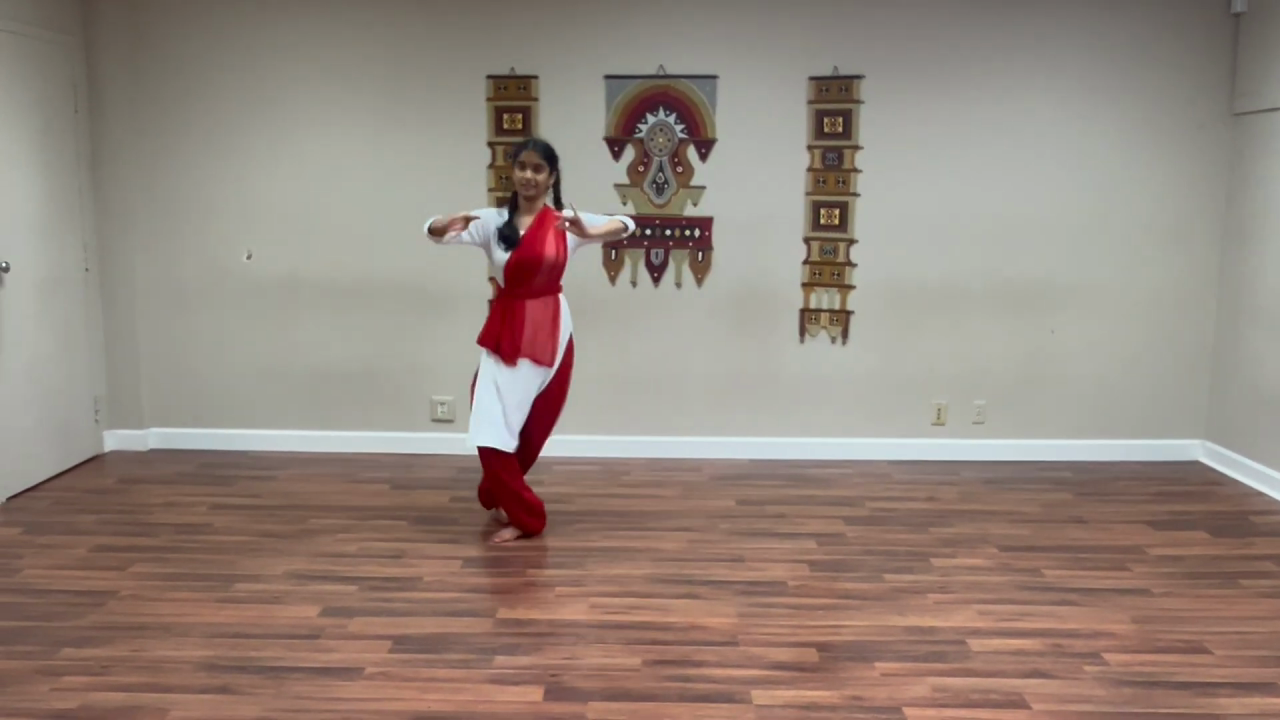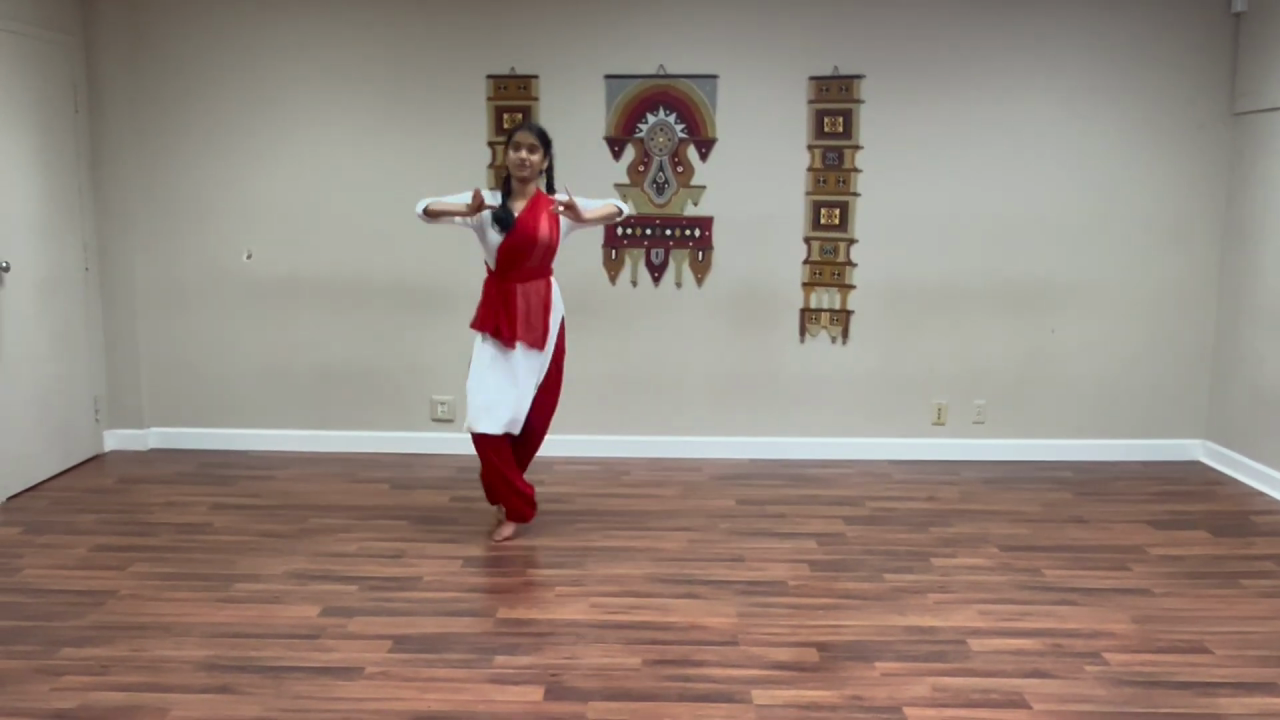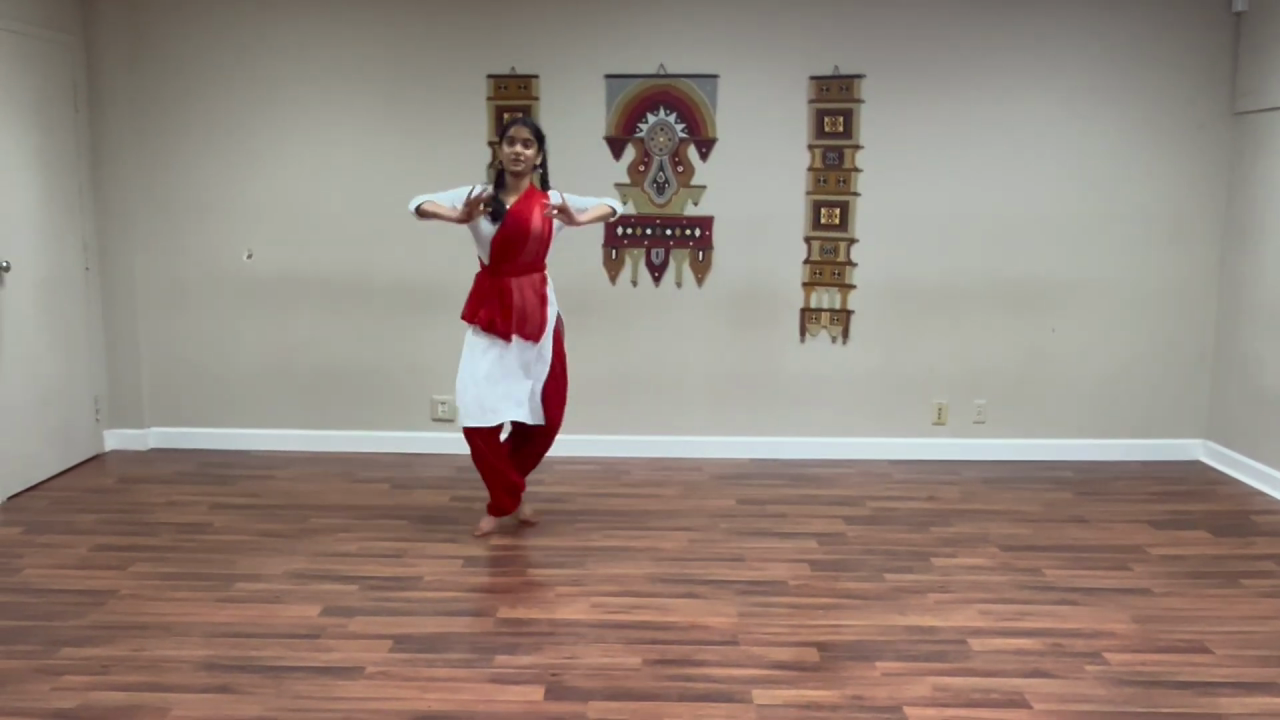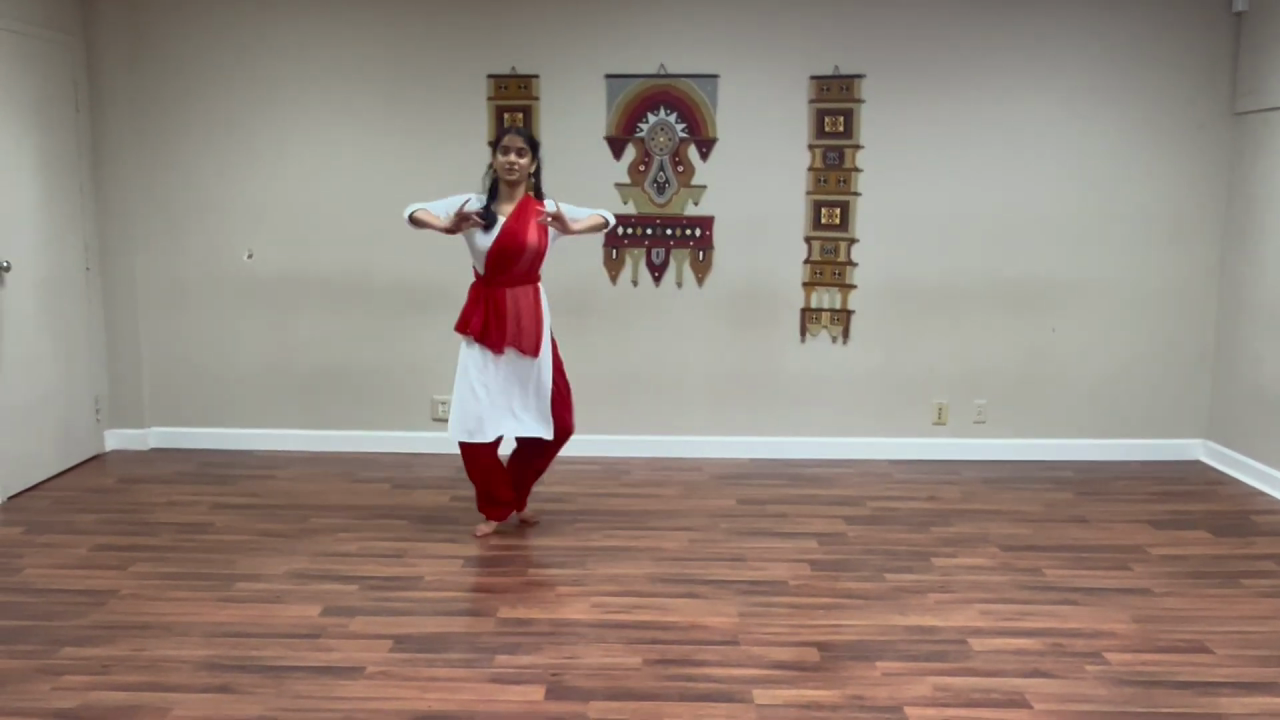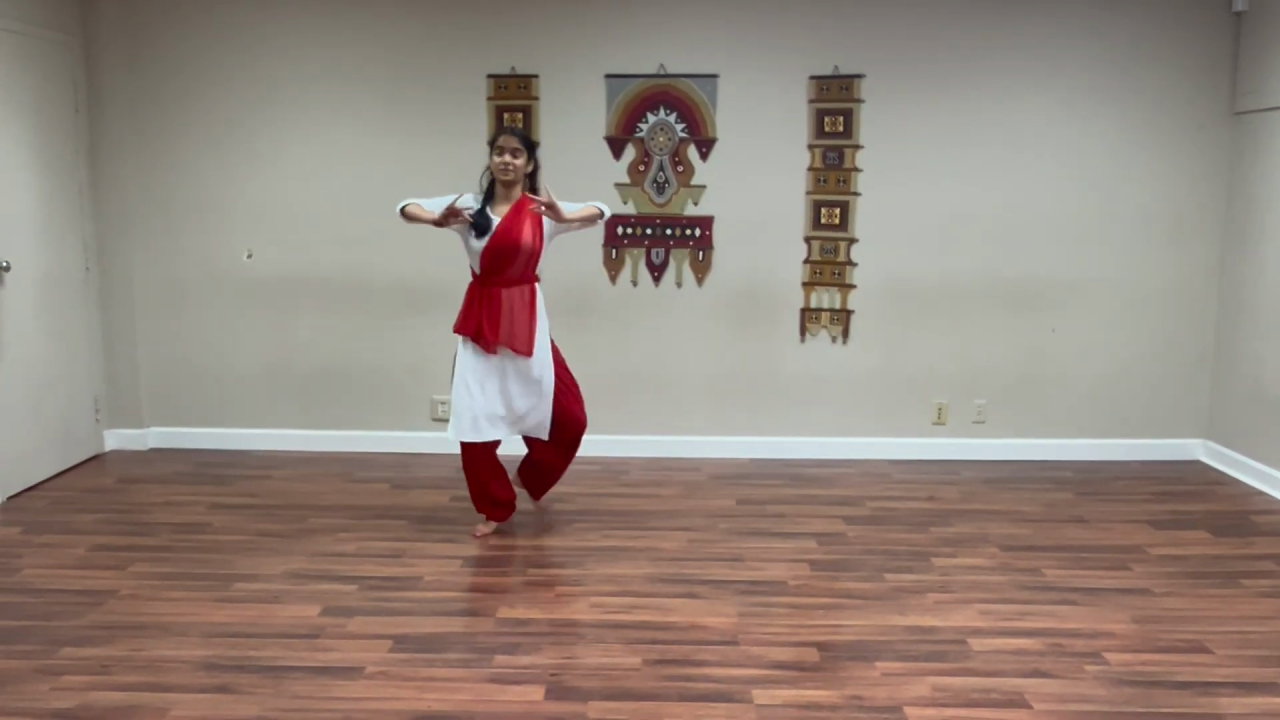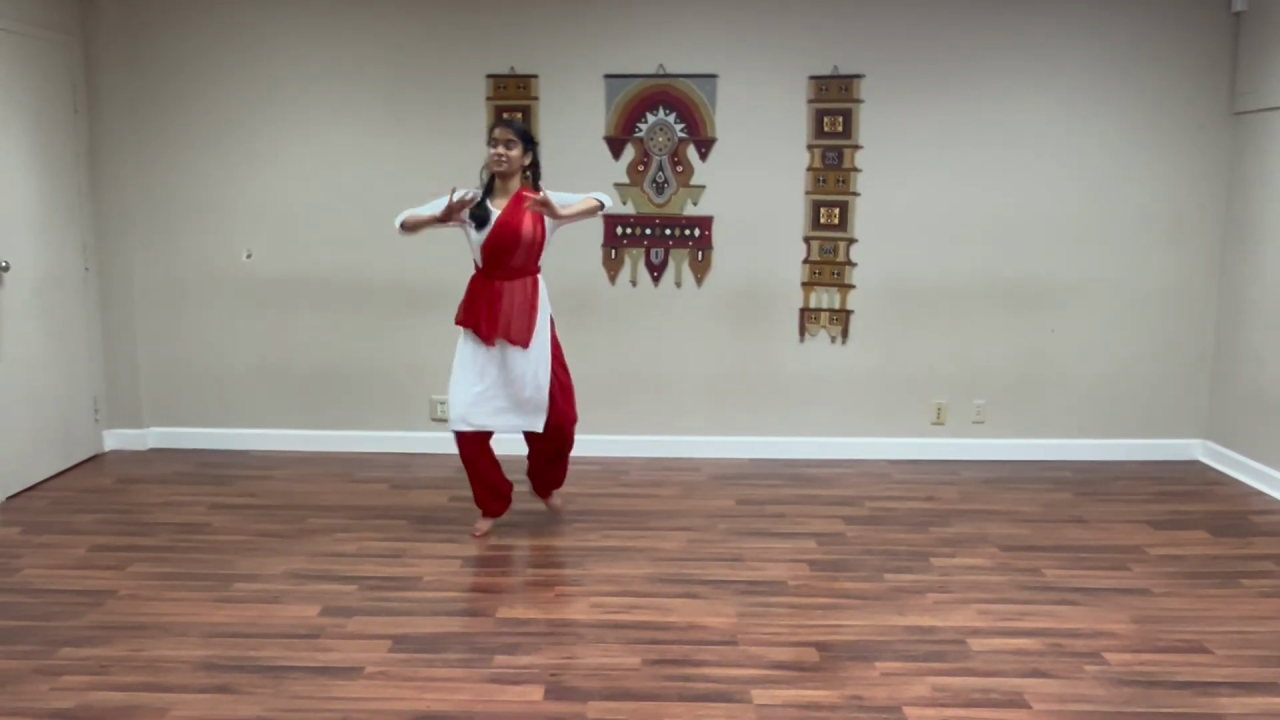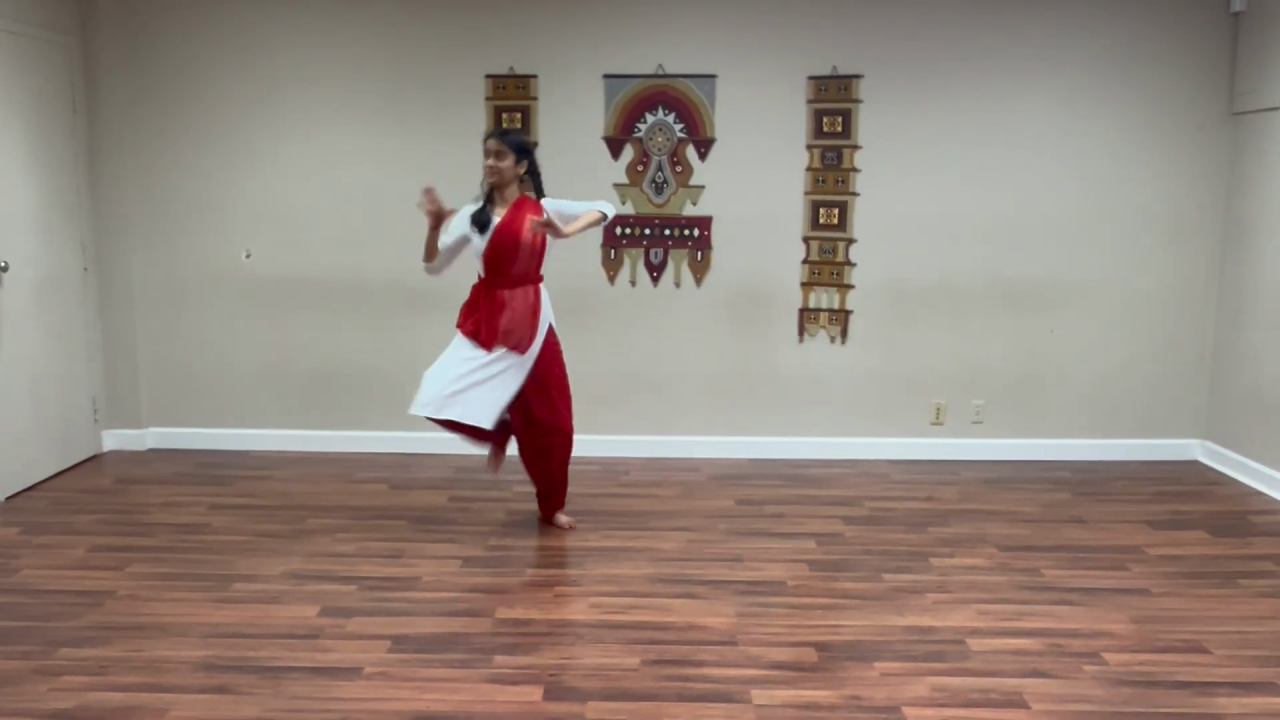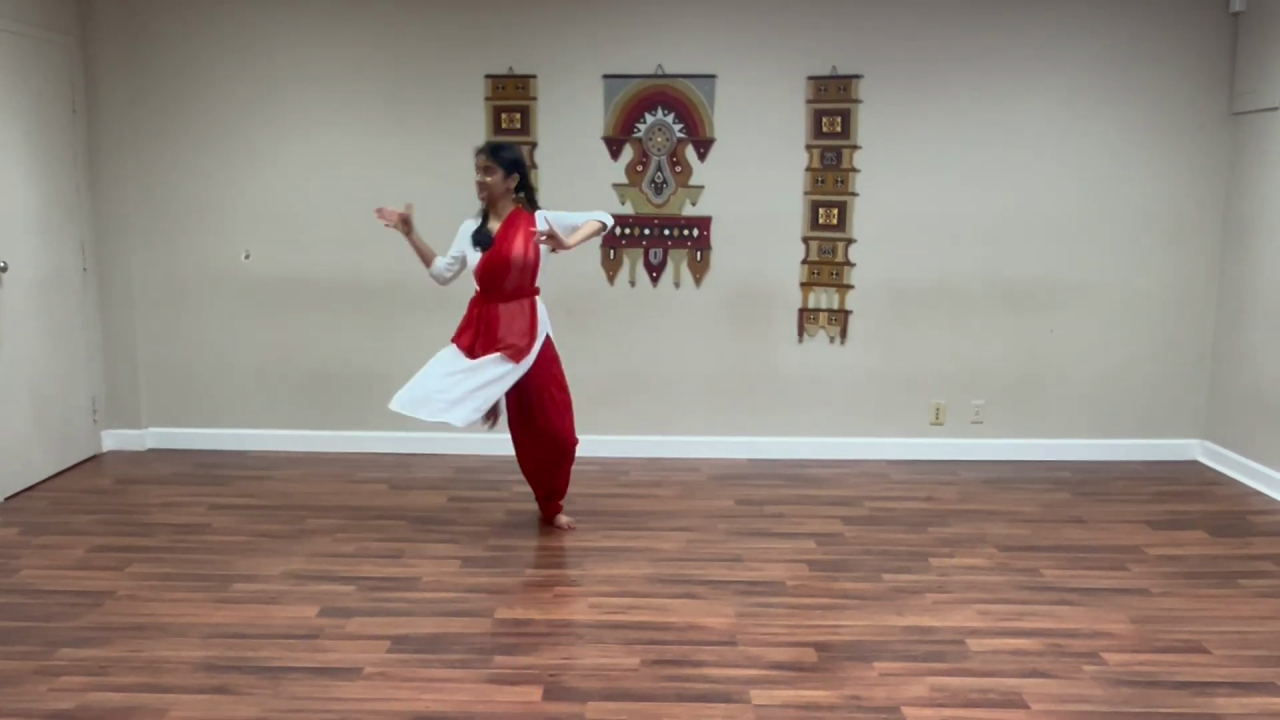
dt=0.1s
person 1, frame 1
left shoulder: (566, 221)
right shoulder: (491, 221)
left elbow: (625, 223)
right elbow: (438, 229)
left wrist: (591, 234)
right wrist: (446, 226)
left hip: (551, 332)
right hip: (505, 335)
left knee: (528, 430)
right knee: (491, 433)
left ankle: (498, 498)
right ankle: (524, 517)
person 1, frame 2
left shoulder: (559, 205)
right shoulder: (486, 201)
left elbow: (619, 207)
right elbow: (427, 207)
left wrist: (585, 218)
right wrist: (463, 213)
left hip: (542, 316)
right hip: (496, 317)
left knee: (531, 416)
right knee: (487, 417)
left ankle: (509, 500)
right ankle: (517, 508)
person 1, frame 3
left shoulder: (553, 201)
right shoulder: (478, 198)
left elbow: (614, 206)
right elbow: (419, 205)
left wrist: (578, 219)
right wrist: (456, 217)
left hip: (537, 311)
right hip: (490, 311)
left knee: (544, 414)
right knee: (478, 410)
left ankle: (507, 492)
right ankle: (505, 499)
person 1, frame 4
left shoulder: (547, 212)
right shoulder: (473, 207)
left elbow: (607, 218)
right elbow: (414, 214)
left wrist: (573, 227)
right wrist: (447, 226)
left hip: (531, 321)
right hip: (484, 323)
left knee: (554, 423)
right knee: (474, 426)
left ankle: (514, 494)
right ankle: (497, 507)
person 1, frame 5
left shoulder: (541, 210)
right shoulder: (468, 207)
left elbow: (601, 210)
right elbow: (406, 208)
left wrist: (565, 218)
right wrist: (437, 220)
left hip: (527, 322)
right hip: (481, 323)
left knee: (567, 417)
right knee: (475, 424)
left ankle: (532, 480)
right ankle: (495, 507)
person 1, frame 6
left shoulder: (542, 202)
right shoulder: (470, 203)
left elbow: (600, 201)
right elbow: (404, 223)
left wrist: (560, 215)
right wrist: (439, 217)
left hip: (528, 312)
right hip: (482, 313)
left knee: (553, 414)
right knee: (470, 415)
left ankle: (546, 483)
right ankle: (492, 504)
person 1, frame 7
left shoulder: (546, 210)
right shoulder: (472, 215)
left elbow: (603, 210)
right elbow: (433, 266)
left wrist: (564, 232)
right wrist: (435, 224)
left hip: (530, 321)
right hip: (483, 321)
left knee: (548, 422)
right knee: (440, 399)
left ankle: (552, 506)
right ankle: (498, 431)
person 1, frame 8
left shoulder: (540, 222)
right shoulder: (473, 230)
left elbow: (603, 219)
right elbow: (442, 273)
left wrist: (570, 244)
right wrist: (411, 234)
left hip: (527, 333)
right hip: (479, 331)
left knee: (552, 432)
right knee: (423, 396)
left ankle: (552, 507)
right ankle: (484, 407)
